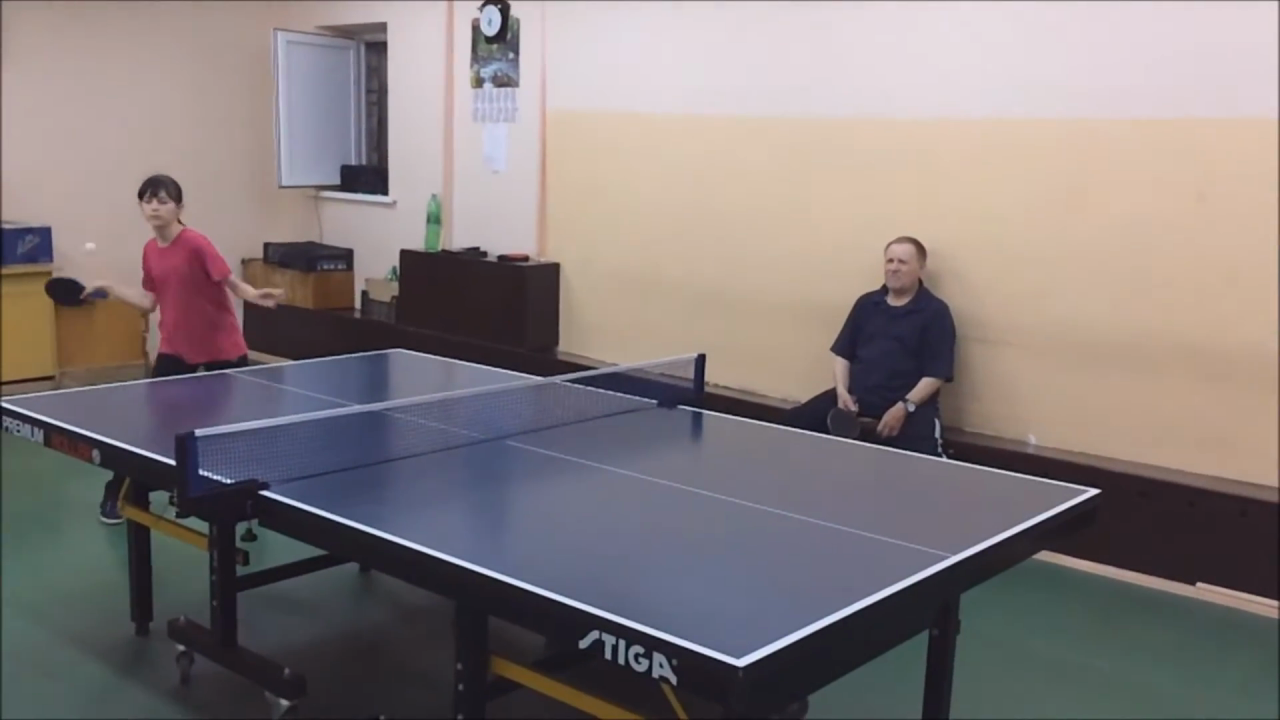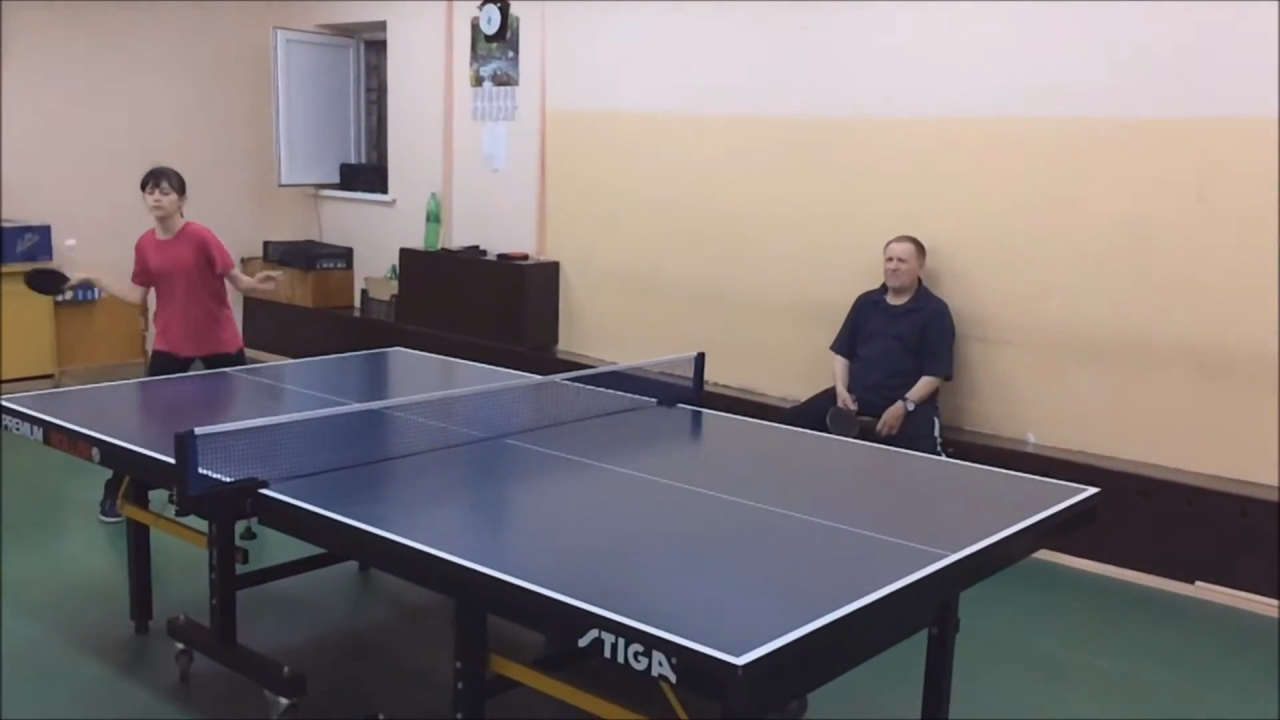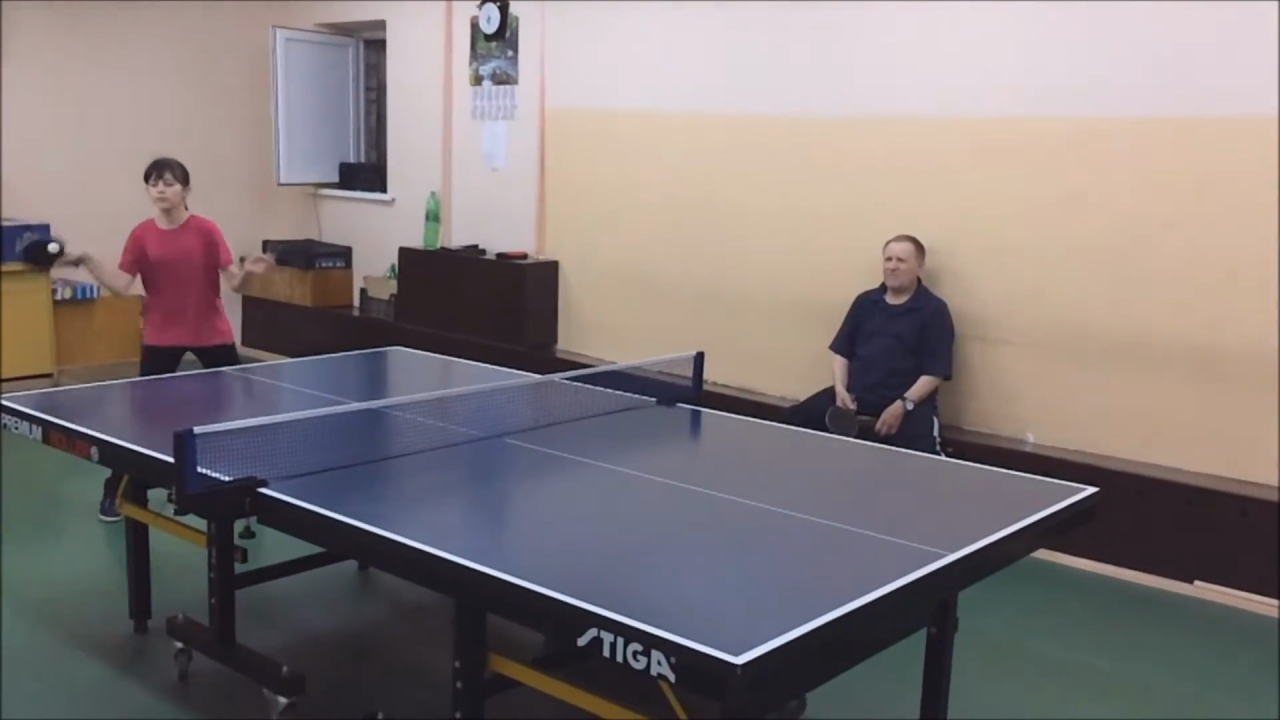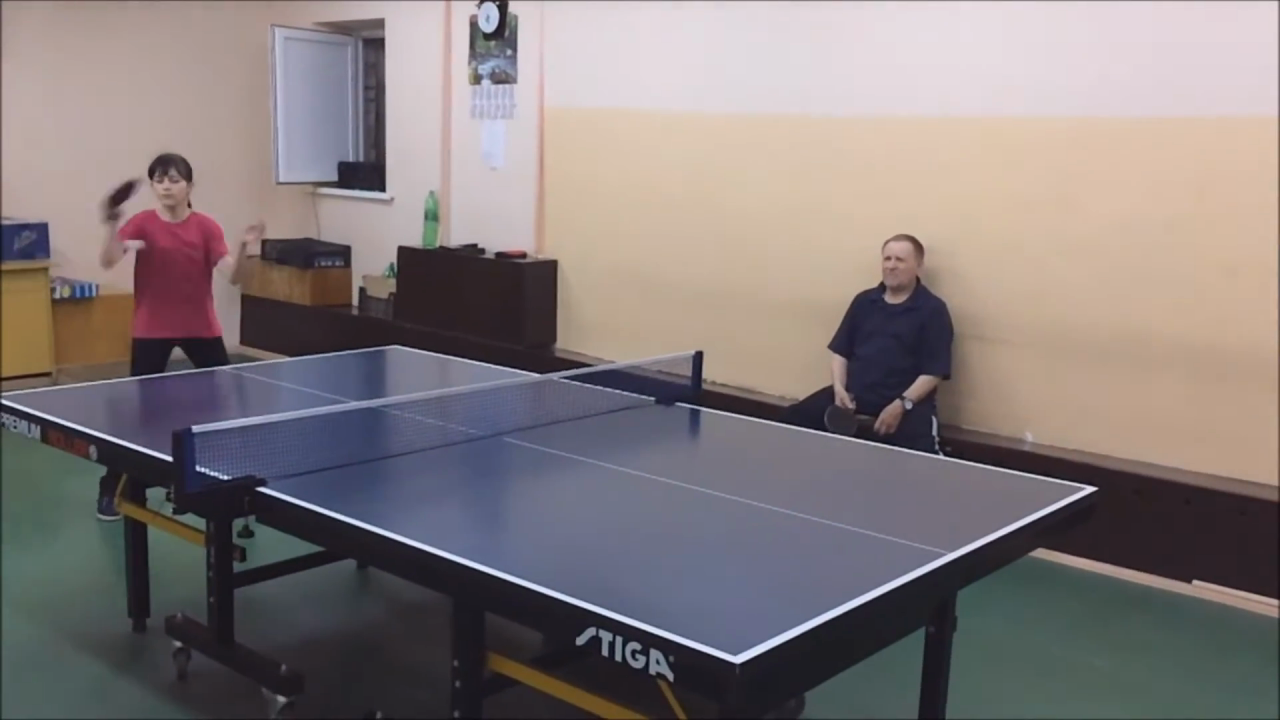
dt=0.1s
person 1, frame 1
left shoulder: (196, 244)
right shoulder: (150, 251)
left elbow: (235, 286)
right elbow: (149, 303)
left wrist: (257, 296)
right wrist: (107, 287)
left hip: (221, 346)
right hip: (175, 348)
right ankle: (114, 494)
person 1, frame 2
left shoulder: (201, 237)
right shoulder: (144, 244)
left elbow: (235, 280)
right elbow: (136, 296)
left wrist: (255, 284)
right wrist: (93, 279)
left hip: (219, 340)
right hip: (170, 343)
right ankle: (113, 492)
person 1, frame 3
left shoulder: (206, 230)
right shoulder: (141, 234)
left elbow: (232, 282)
right elbow: (119, 286)
left wrist: (248, 270)
right wrist: (89, 262)
left hip: (213, 333)
right hip: (161, 335)
right ankle: (112, 491)
person 1, frame 4
left shoulder: (206, 227)
right shoulder: (142, 223)
left elbow: (231, 276)
right elbow: (109, 261)
left wrist: (242, 246)
right wrist: (111, 228)
left hip: (201, 327)
right hip: (152, 329)
right ankle: (110, 489)
person 2, frame 1
left shoulder: (935, 312)
right shoulder: (866, 303)
left elbow: (936, 373)
right elbow: (843, 353)
left wrist: (905, 407)
right wrist: (842, 391)
left hip: (909, 405)
right hip: (856, 397)
right knee: (795, 421)
person 2, frame 2
left shoulder: (935, 311)
right shoulder: (865, 302)
left elbow: (936, 372)
right elbow: (842, 352)
left wrist: (904, 406)
right wrist: (841, 390)
left hip: (908, 404)
right hip: (855, 396)
right knee: (795, 420)
person 2, frame 3
left shoulder: (934, 310)
right shoulder: (865, 302)
left elbow: (935, 372)
right elbow: (841, 351)
left wrist: (903, 405)
right wrist: (840, 389)
left hip: (908, 403)
right hip: (854, 396)
left knee: (920, 455)
right knee: (794, 419)
person 2, frame 4
left shoulder: (933, 310)
right shoulder: (864, 301)
left elbow: (934, 371)
right elbow: (840, 351)
left wrist: (902, 405)
right wrist: (839, 388)
left hip: (906, 402)
right hip: (853, 395)
left knee: (919, 454)
right knee: (793, 418)
